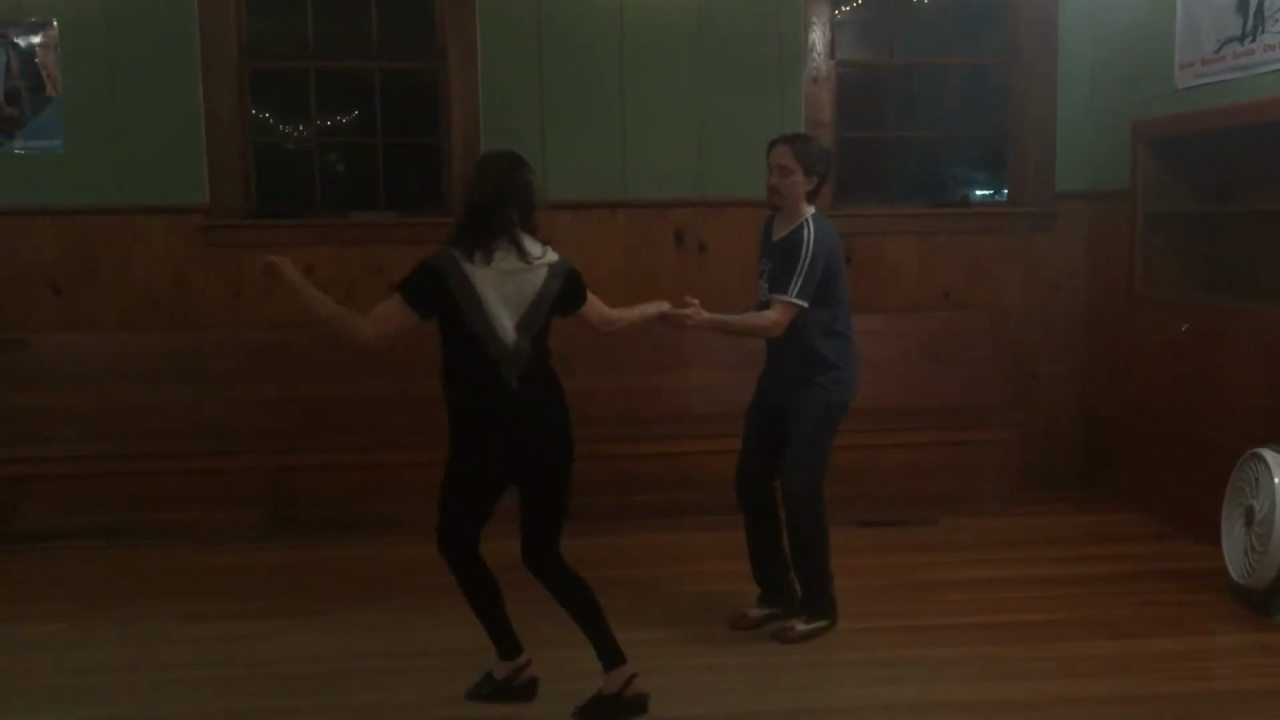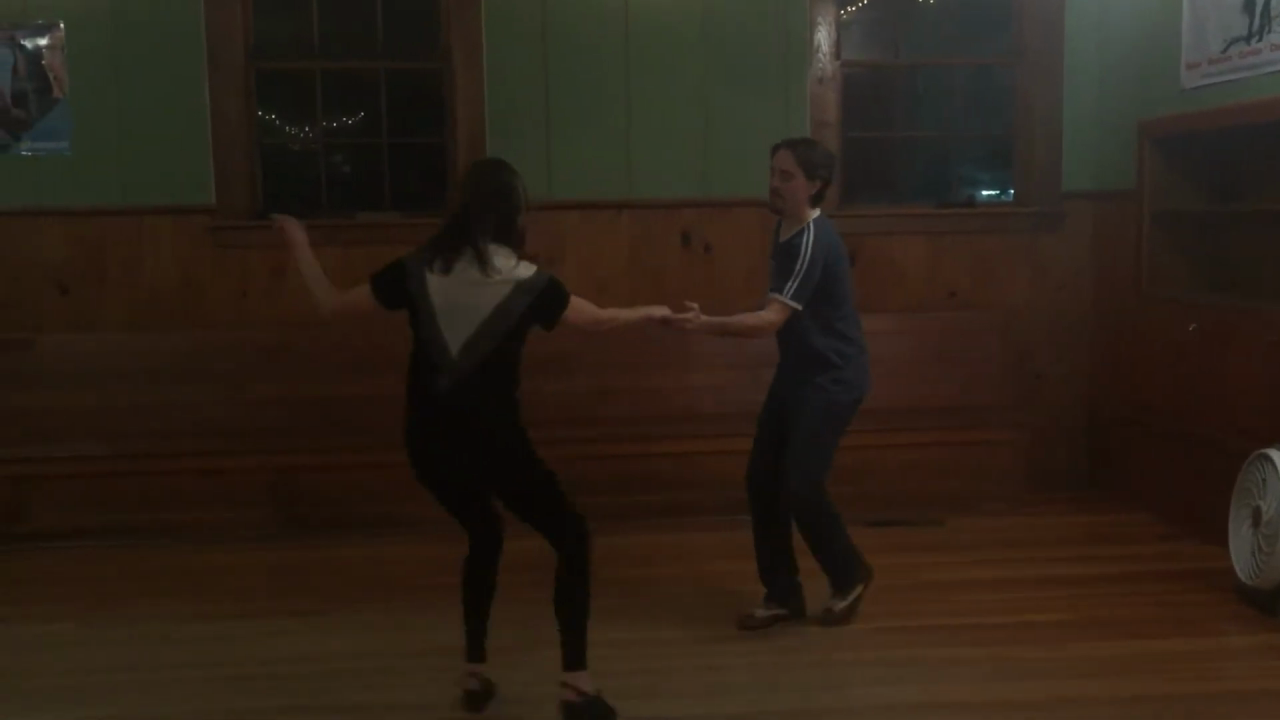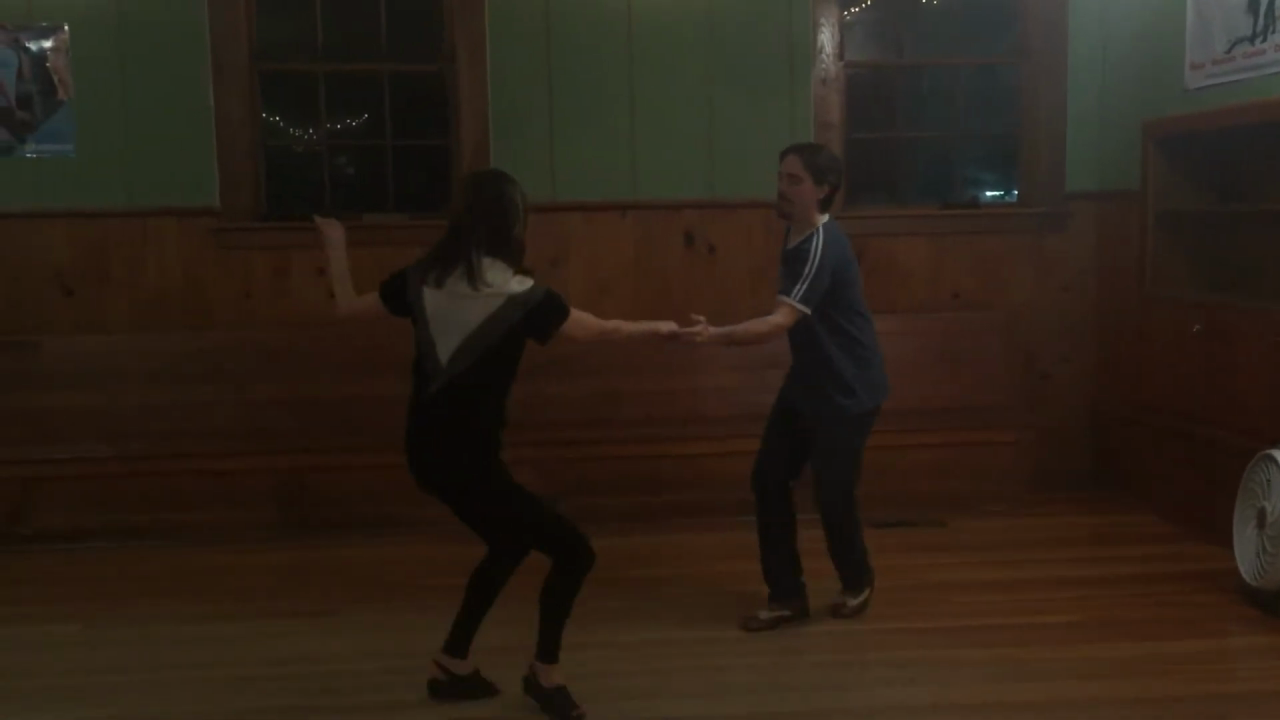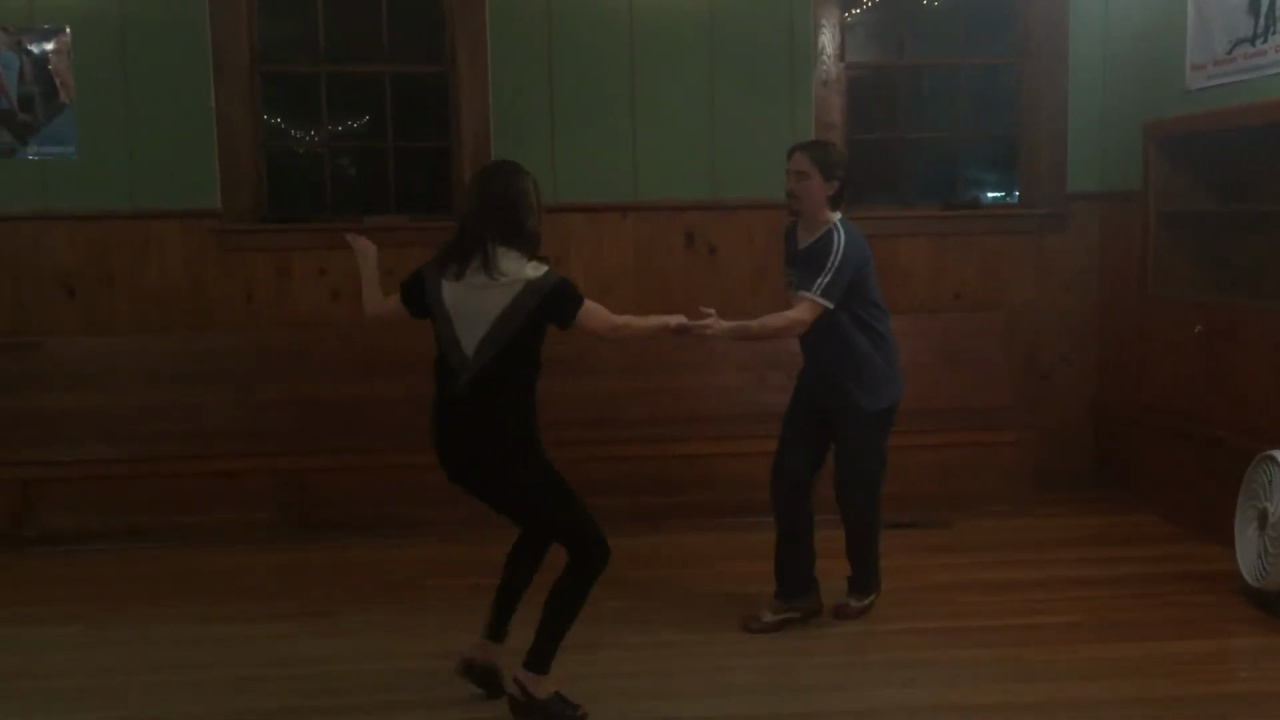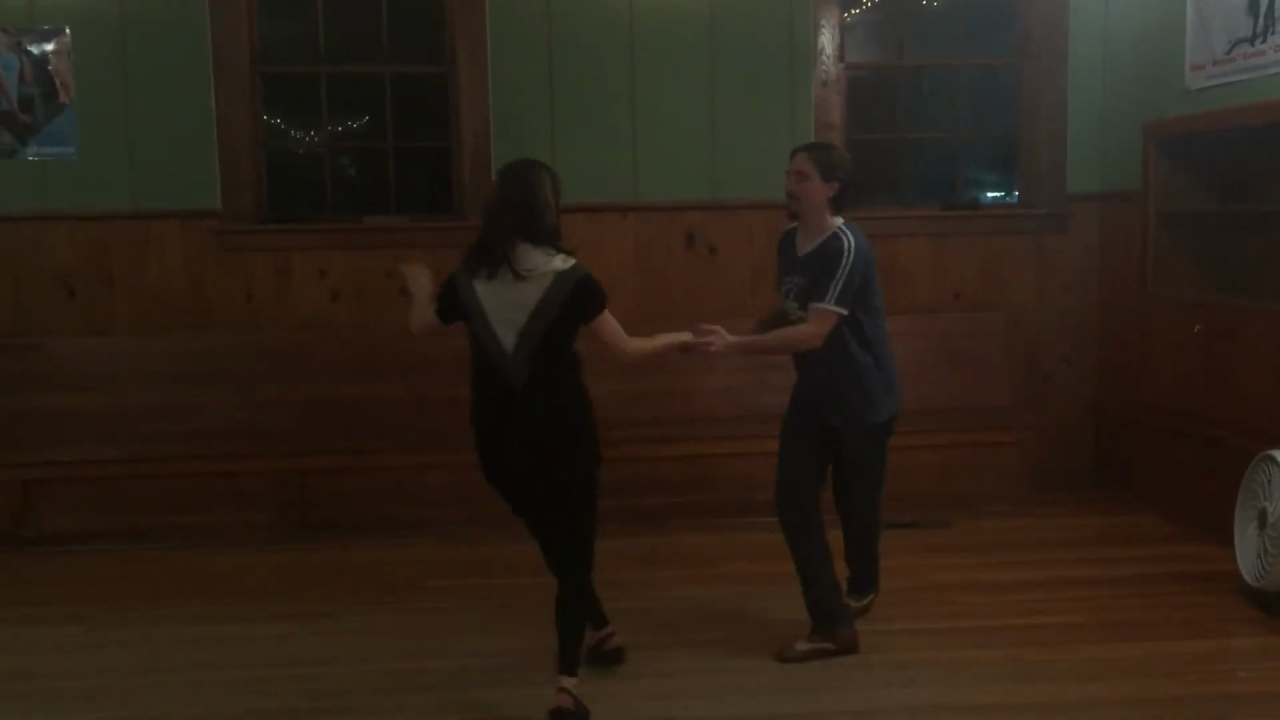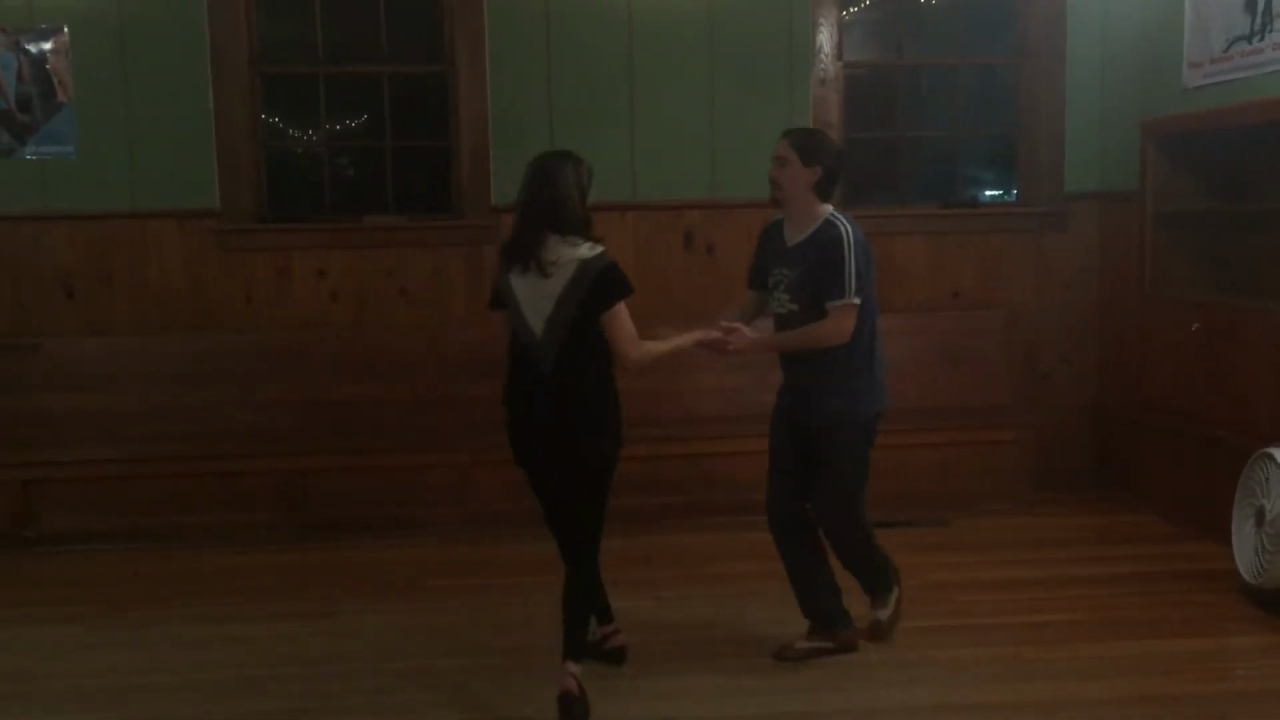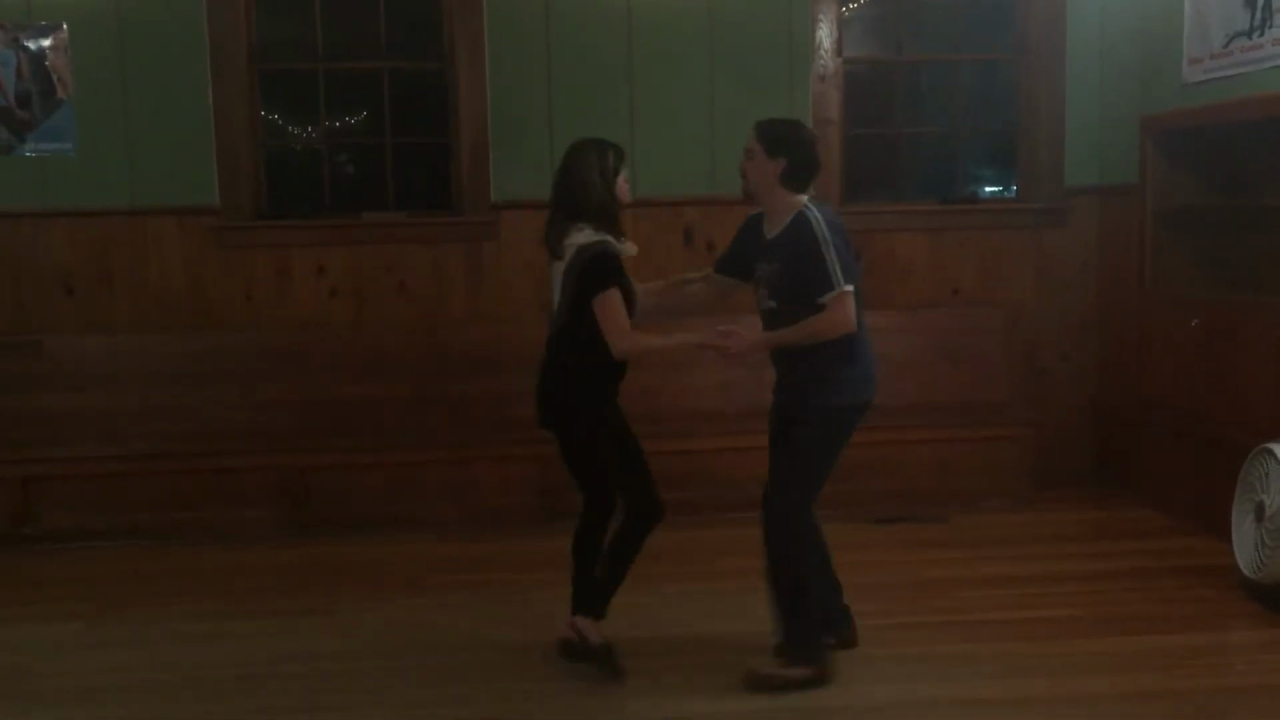
dt=0.2s
person 1, frame 1
left shoulder: (445, 270)
right shoulder: (552, 268)
left elbow: (368, 331)
right elbow: (610, 320)
left wrist: (299, 284)
right wrist: (657, 308)
left hip: (484, 436)
right hip: (547, 429)
left knee: (458, 542)
right knee: (543, 553)
left ankle: (513, 664)
right ankle: (619, 673)
person 1, frame 2
left shoulder: (418, 270)
right shoulder: (528, 283)
left elbow: (333, 304)
right elbow: (599, 319)
left wrist: (300, 246)
right wrist: (652, 311)
left hip: (430, 441)
right hip: (494, 439)
left knee: (485, 539)
right knee: (573, 540)
left ankle: (476, 672)
person 1, frame 3
left shoulder: (422, 279)
right shoulder: (523, 298)
left elbow: (349, 306)
right elbow: (602, 331)
left wrist: (336, 248)
right wrist: (659, 328)
left hip: (426, 447)
right hip: (468, 453)
left knee: (511, 540)
right knee: (573, 552)
left ankle: (452, 664)
right ankle: (545, 671)
person 1, frame 4
left shoulder: (439, 275)
right shoulder: (540, 285)
left elbow: (375, 310)
right elbow: (615, 326)
left wrist: (367, 260)
right wrist: (671, 322)
left hip: (455, 441)
right hip: (503, 445)
left knee: (542, 528)
right knee: (590, 549)
left ankle: (487, 649)
person 1, frame 5
left shoulder: (471, 278)
right shoulder: (568, 278)
left elbow: (419, 324)
right elbow: (626, 348)
left wrist: (421, 287)
right wrist: (679, 337)
left hip: (498, 438)
right hip: (562, 433)
left knee: (554, 539)
right knee: (573, 546)
left ankle: (596, 634)
person 1, frame 6
left shoulder: (513, 267)
right shoulder: (595, 266)
right elbow: (631, 353)
right wrist: (696, 336)
left hip: (528, 422)
right hip: (585, 419)
left knee: (570, 532)
right knee: (582, 540)
left ankle: (601, 630)
right ankle: (571, 671)
person 1, frame 7
left shoulder: (576, 246)
right shoulder: (598, 254)
right elbow: (621, 343)
right wrist: (699, 338)
left hip: (564, 395)
right hip: (585, 400)
left knee: (599, 504)
right knee: (644, 506)
left ankle: (584, 623)
right ankle: (587, 622)
person 2, frame 1
left shoulder: (813, 238)
right shoulder: (772, 227)
left elbow: (778, 320)
left wrist: (709, 321)
left hip: (820, 384)
right hip: (780, 378)
left knee: (800, 491)
right knee: (751, 483)
left ankle: (819, 607)
right ankle: (777, 595)
person 2, frame 2
left shoulder: (814, 241)
right shoulder: (785, 229)
left elbow: (772, 319)
left wrist: (706, 324)
left hip: (831, 381)
right hip: (795, 376)
left knee: (799, 486)
right knee: (762, 481)
left ankle: (850, 575)
right ankle: (783, 595)
person 2, frame 3
left shoulder: (822, 247)
right shoulder: (796, 235)
left elbow: (780, 321)
left wrist: (716, 335)
left hip: (848, 389)
right hip: (809, 381)
left knee: (833, 493)
right knee: (768, 479)
left ankle: (858, 580)
right ankle: (787, 595)
person 2, frame 4
left shoulder: (842, 244)
right shoulder: (795, 234)
left elbow: (799, 319)
left wrist: (728, 329)
left hip: (866, 385)
right hip: (819, 379)
left knee: (855, 491)
right knee: (788, 478)
left ankle: (863, 585)
right ankle: (797, 593)
person 2, frame 5
left shoulder: (848, 248)
right shoulder: (788, 243)
left elbow: (813, 332)
left wrist: (736, 345)
right wrist: (747, 331)
left hip: (864, 399)
right hip: (813, 395)
left knee: (856, 501)
right knee: (793, 499)
left ankle: (862, 584)
right ankle: (832, 626)
person 2, frame 6
left shoulder: (842, 238)
right shoulder: (771, 236)
left elbow: (838, 330)
right elbow: (751, 307)
left wrist: (758, 343)
right wrist: (727, 332)
left hip: (847, 401)
right hip: (797, 396)
left knee: (835, 512)
right knee: (784, 510)
left ankle: (883, 584)
right ankle: (830, 625)
person 2, frame 7
left shoulder: (816, 228)
right shoulder: (755, 231)
left elbow: (842, 320)
right elbow: (704, 290)
left wrist: (759, 340)
right wrist: (638, 298)
left hip: (836, 390)
right hip: (797, 388)
left knee: (784, 507)
right knee: (786, 508)
left ankle: (803, 651)
right ankle: (831, 623)
